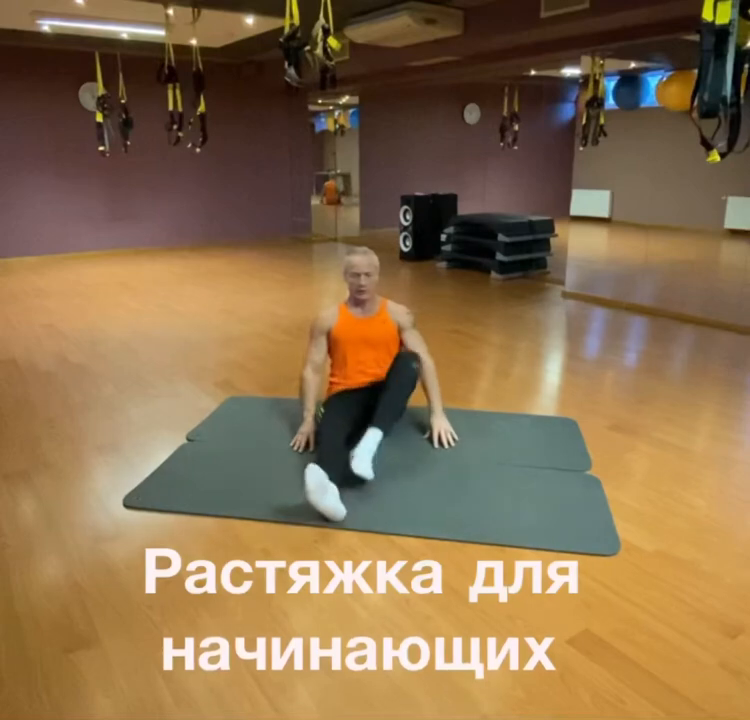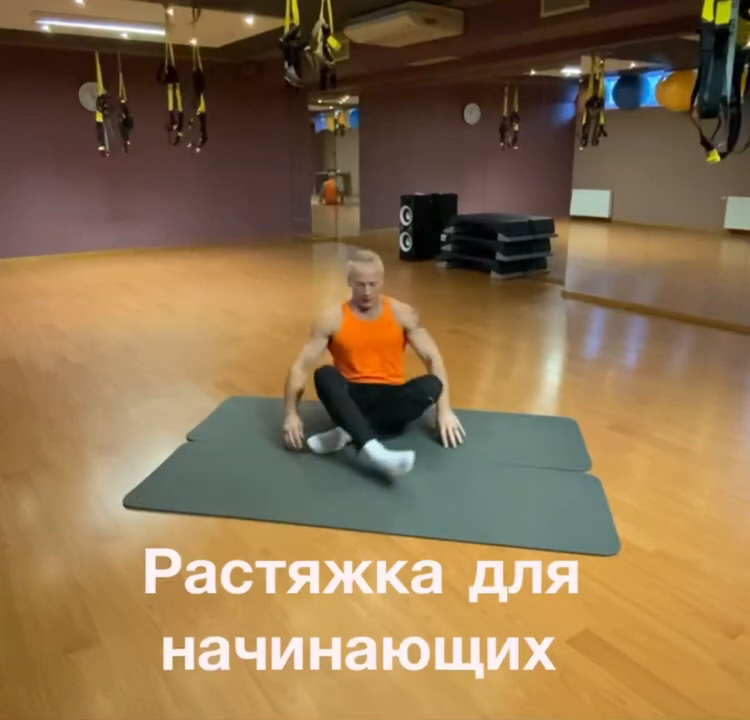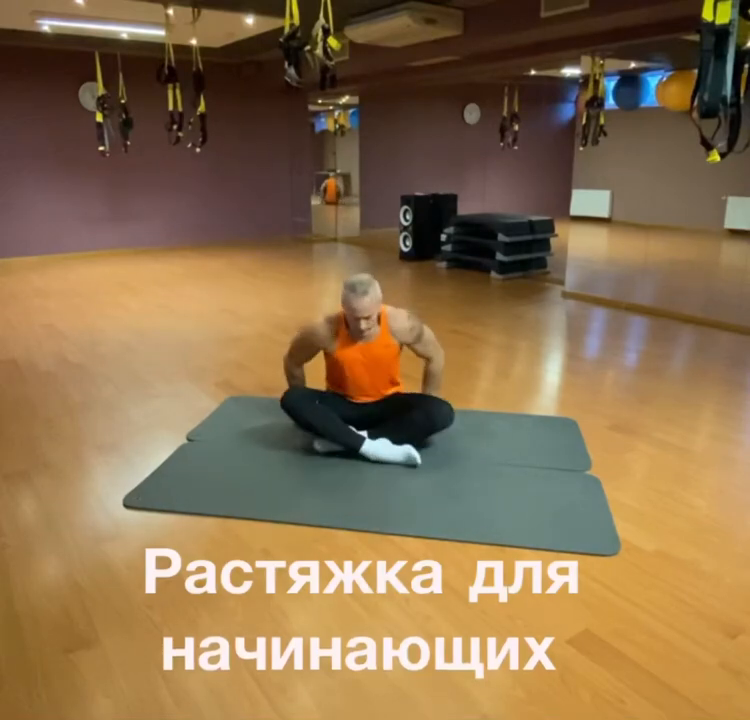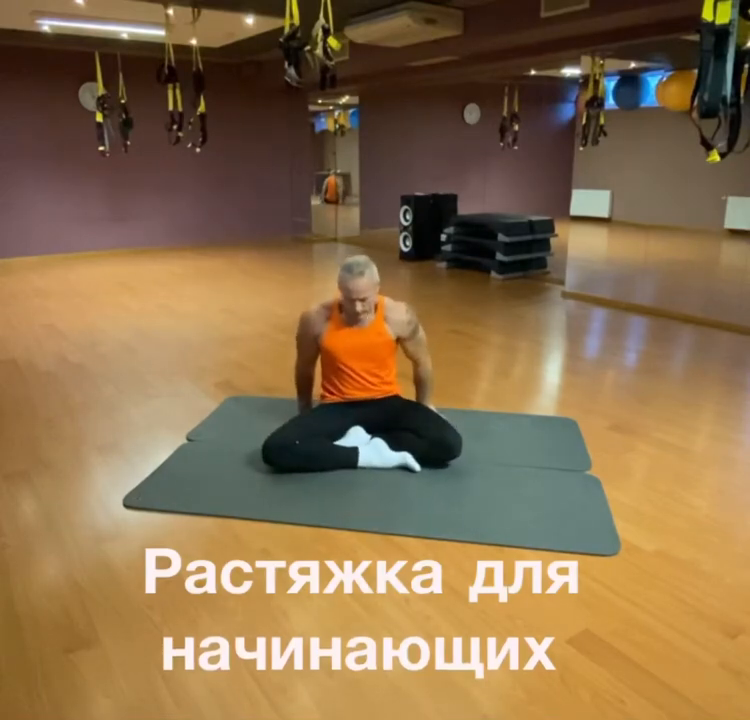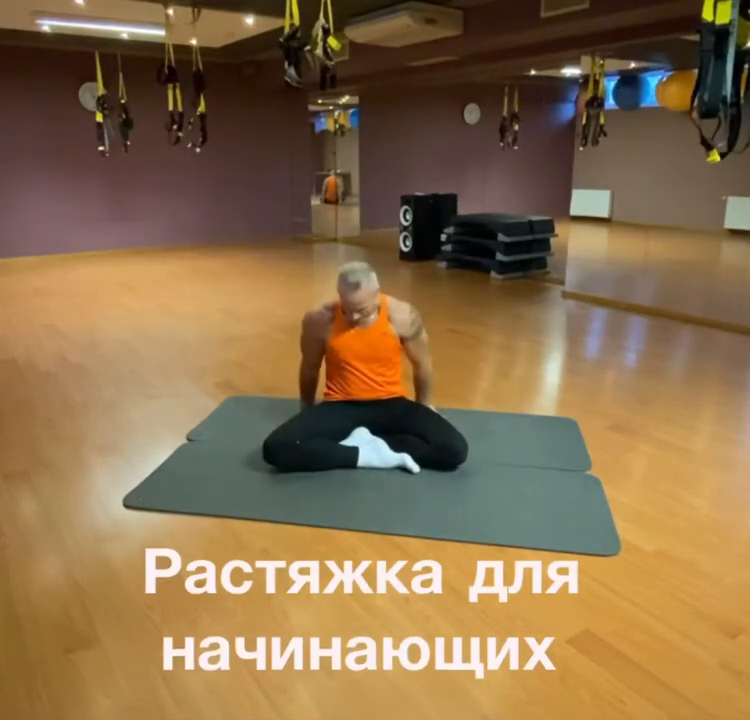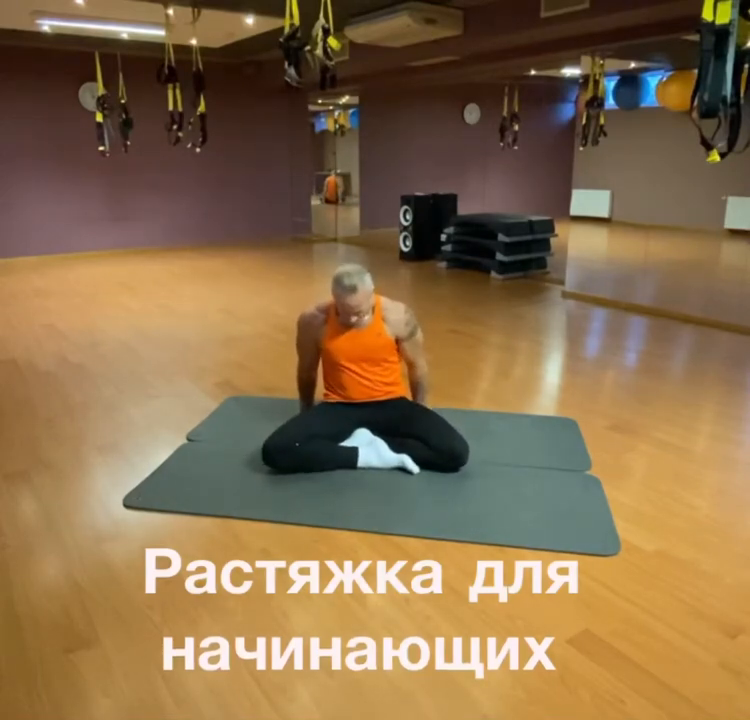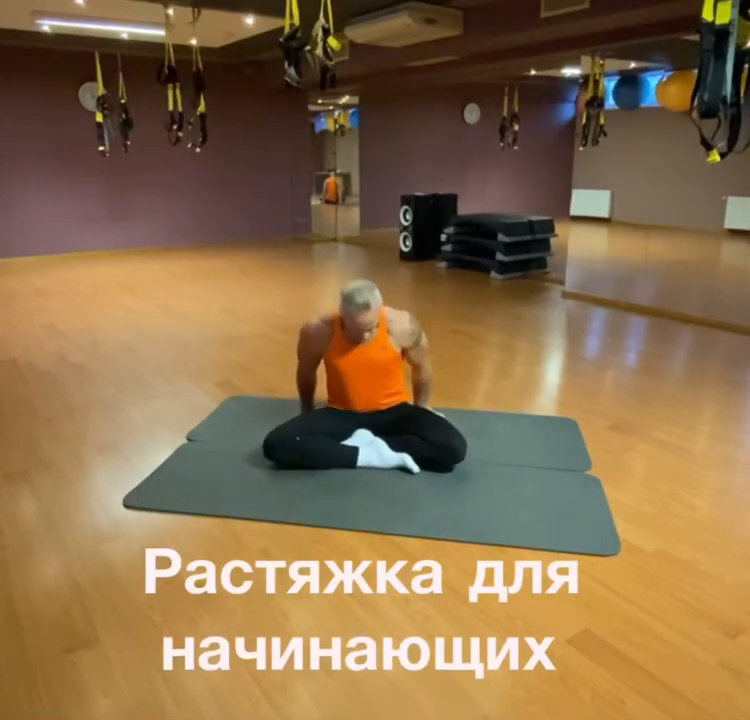
dt=0.7s
person 1, frame 1
left shoulder: (398, 314)
right shoulder: (328, 319)
left elbow: (425, 360)
right elbow: (312, 369)
left wrist: (437, 413)
right wrist: (308, 419)
left hip: (387, 397)
right hip: (346, 395)
left knee: (409, 359)
right knee: (328, 425)
left ankle: (369, 440)
right ankle: (325, 484)
person 1, frame 2
left shoulder: (402, 314)
right shoulder: (332, 320)
left elbow: (433, 358)
right elbow: (301, 366)
left wrist: (445, 410)
right wrist: (291, 415)
left hip: (391, 399)
right hip: (350, 395)
left knee: (431, 385)
right knee: (325, 375)
left ankle: (347, 431)
right ankle: (371, 449)
person 1, frame 3
left shoulder: (401, 324)
right shoulder: (322, 331)
left elbow: (435, 357)
right elbow: (292, 363)
left wrist: (424, 406)
right wrist: (307, 409)
left hip: (388, 404)
right hip: (342, 405)
left knee: (442, 413)
right knee: (291, 400)
left ankle: (348, 439)
right ankle: (371, 447)
person 1, frame 4
left shoulder: (399, 317)
right shoulder: (316, 320)
left elbow: (421, 362)
right elbow: (305, 367)
left wrist: (425, 405)
right wrist: (304, 411)
left hip: (387, 403)
right hip: (338, 407)
left knee: (449, 445)
right knee: (275, 450)
left ankle: (361, 441)
right ankle: (366, 456)
person 1, frame 5
left shoulder: (402, 316)
right shoulder: (319, 320)
left elbow: (422, 363)
right elbow: (310, 369)
left wrist: (423, 407)
right wrist: (307, 413)
left hip: (391, 404)
right hip: (341, 406)
left knee: (455, 450)
right knee: (276, 448)
left ankle: (362, 443)
right ankle: (369, 455)
person 1, frame 6
left shoulder: (397, 316)
right shoulder: (313, 321)
left elbow: (416, 365)
right elbow: (307, 370)
left wrist: (420, 409)
right wrist: (306, 412)
left hip: (390, 404)
right hip: (339, 407)
left knee: (456, 452)
right knee: (275, 451)
left ankle: (365, 443)
right ankle: (370, 455)
person 1, frame 7
left shoulder: (401, 326)
right shoulder: (317, 331)
left elbow: (421, 367)
right elbow: (306, 373)
left wrist: (421, 407)
right wrist: (307, 413)
left hip: (393, 411)
right hip: (342, 414)
left knee: (454, 449)
right knee: (276, 446)
left ankle: (362, 443)
right ankle: (371, 455)
